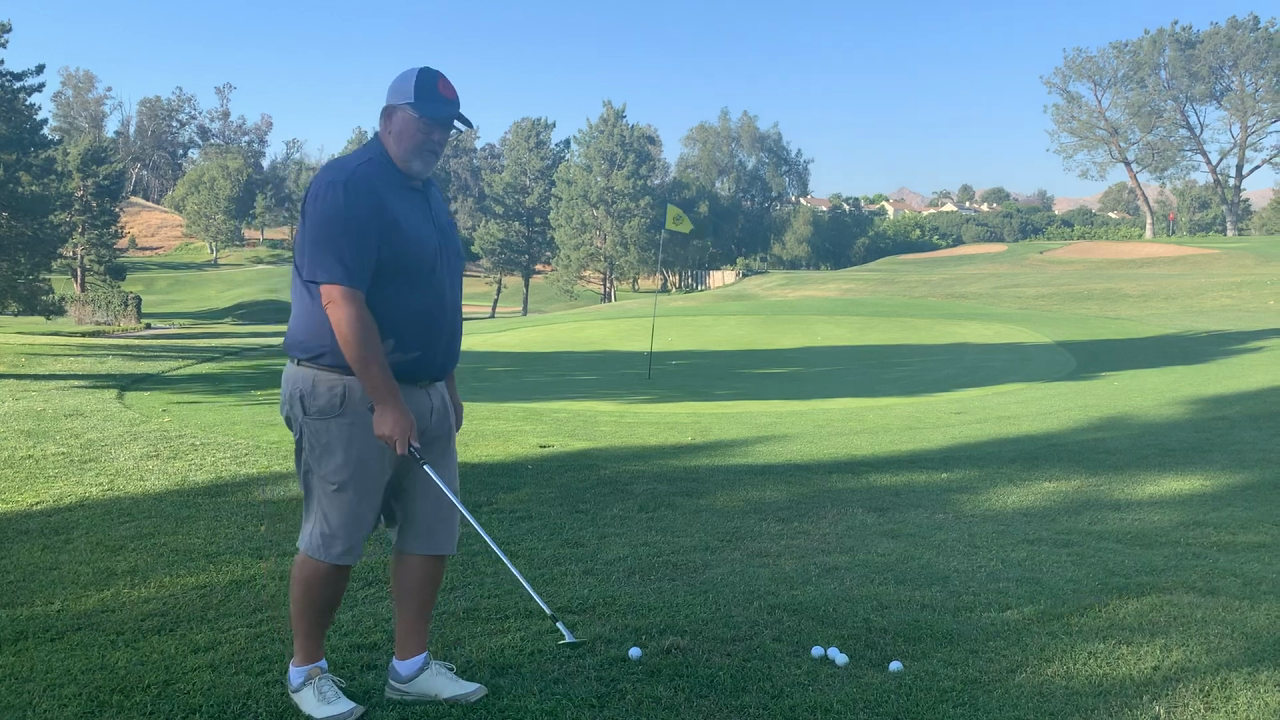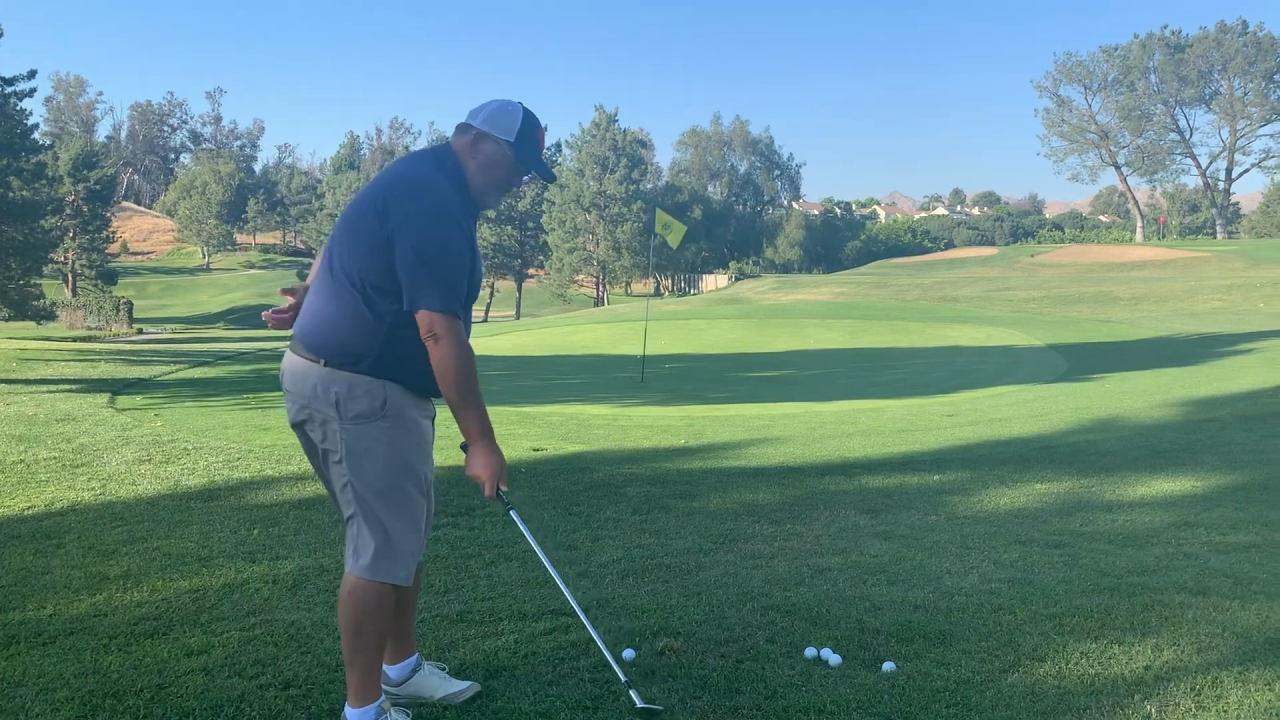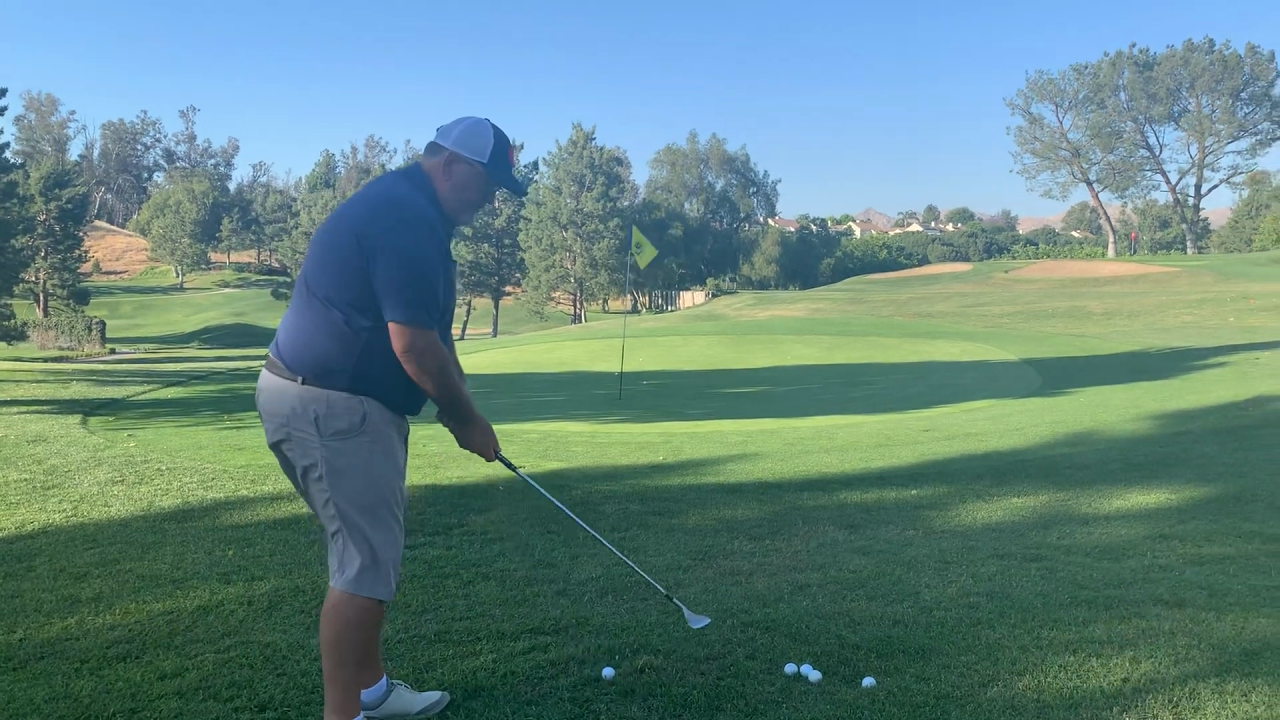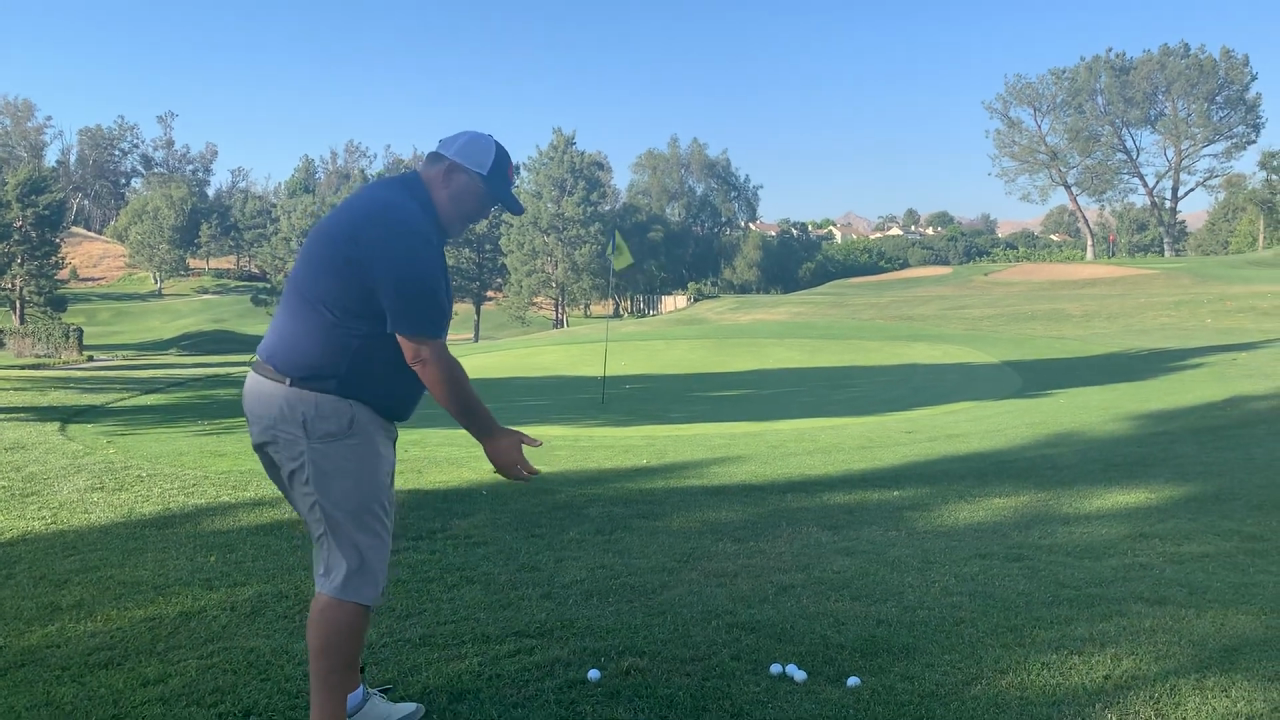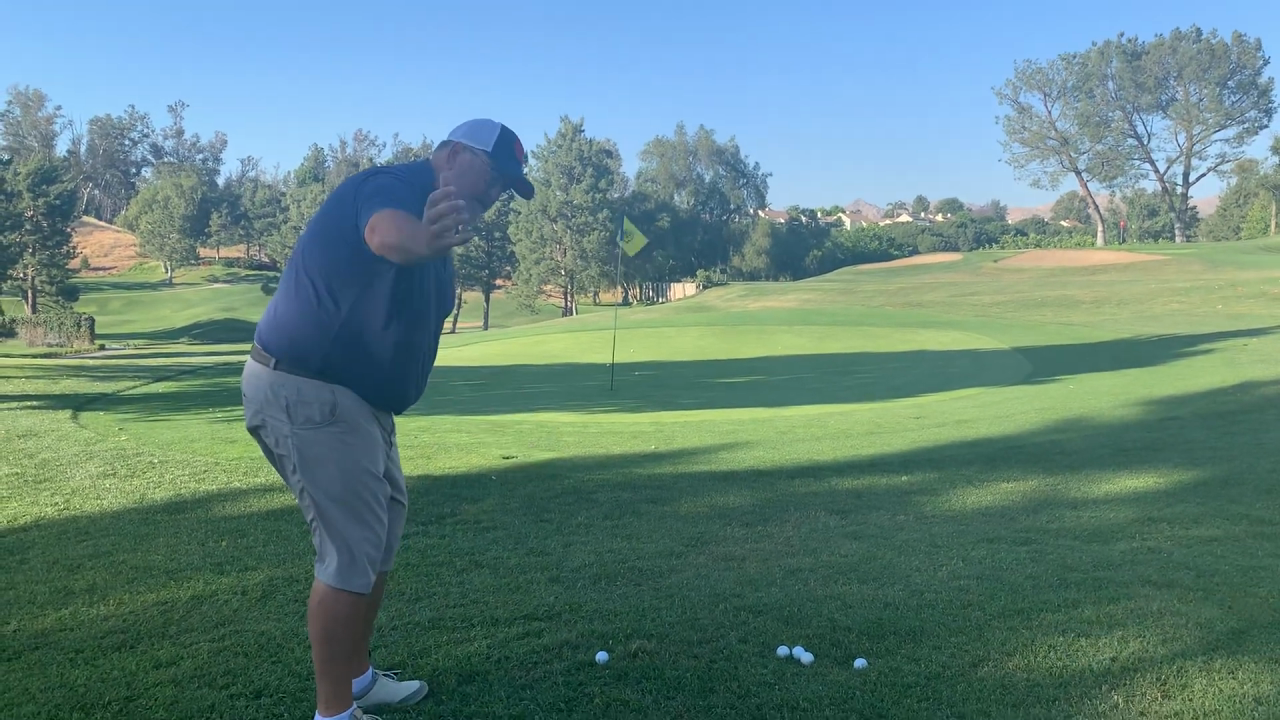
dt=1s
person 1, frame 1
left shoulder: (429, 192)
right shoulder: (347, 185)
right elbow: (342, 302)
left wrist: (447, 386)
right wrist: (387, 403)
left hip: (426, 393)
right hip: (346, 393)
left knee: (431, 530)
right knee: (334, 539)
left ankle: (410, 666)
person 1, frame 2
left shoulder: (426, 183)
right shoulder: (431, 201)
left elbow: (347, 248)
right elbow: (441, 334)
left wrist: (311, 295)
right wrist: (481, 441)
left hip: (370, 380)
right hip: (355, 387)
left knee: (406, 529)
right knee: (382, 545)
left ankle: (400, 666)
person 1, frame 3
left shoulder: (409, 209)
right shoulder: (407, 217)
left elbow: (430, 330)
right elbow: (413, 345)
left wrist: (460, 405)
right wrist: (466, 421)
left hip: (342, 398)
right hip: (330, 404)
left knee: (371, 552)
right knee: (365, 563)
person 1, frame 4
left shoulder: (390, 209)
right shoulder: (403, 225)
right elbow: (425, 355)
right wrist: (492, 437)
left hip: (315, 400)
right hip: (319, 408)
left knee: (353, 556)
right knee: (352, 567)
person 1, frame 5
left shoulder: (432, 215)
right shoulder: (392, 187)
right elbow: (388, 236)
right wrist: (424, 242)
left hip: (355, 396)
right hip: (309, 392)
left knee: (379, 538)
right knee: (350, 550)
